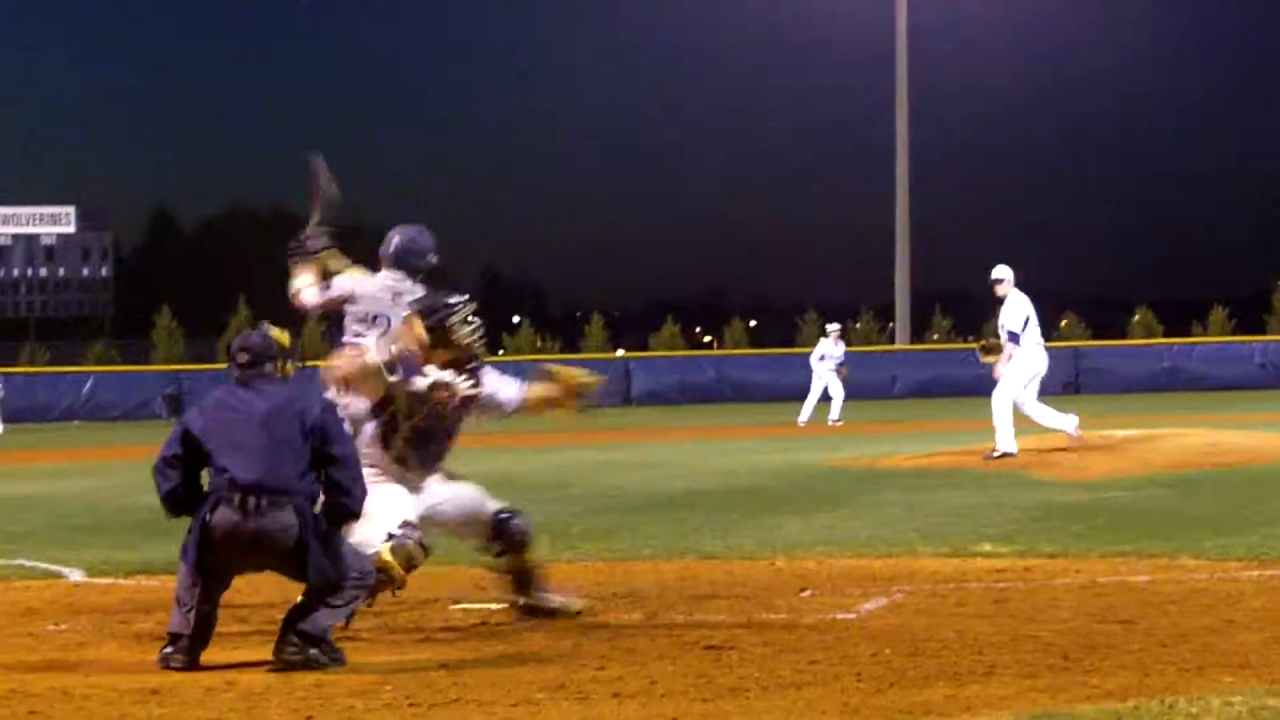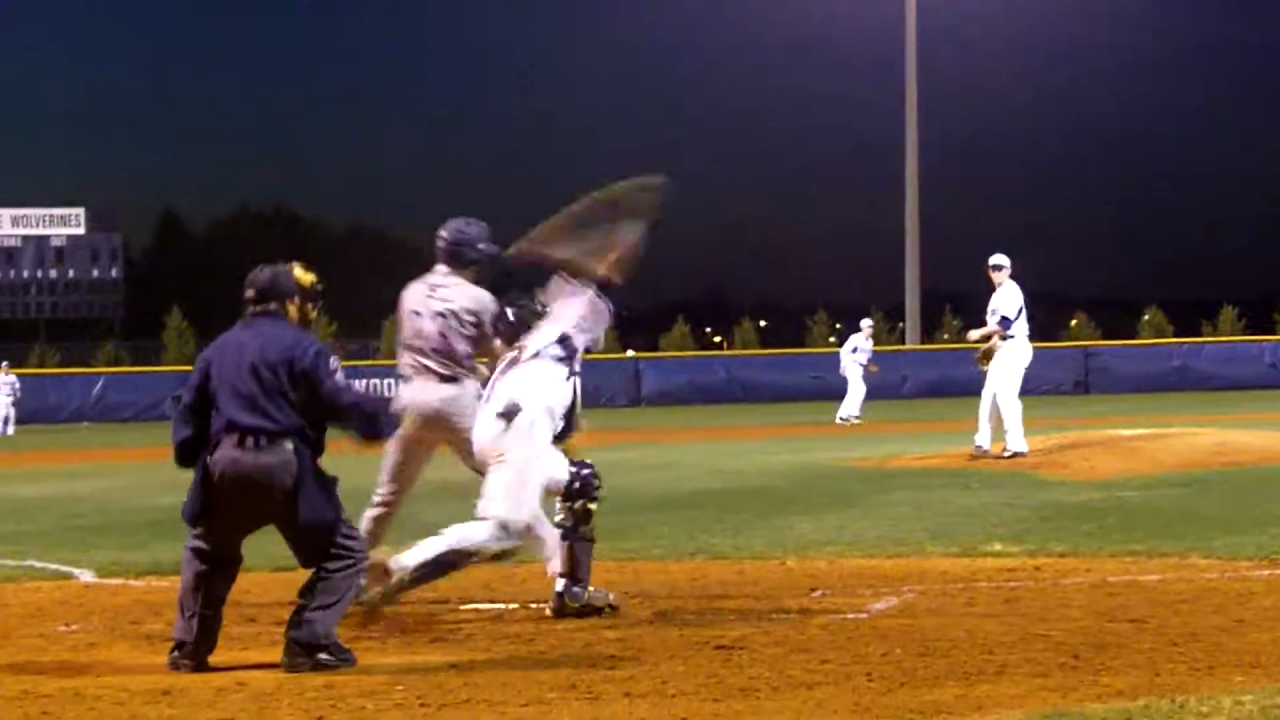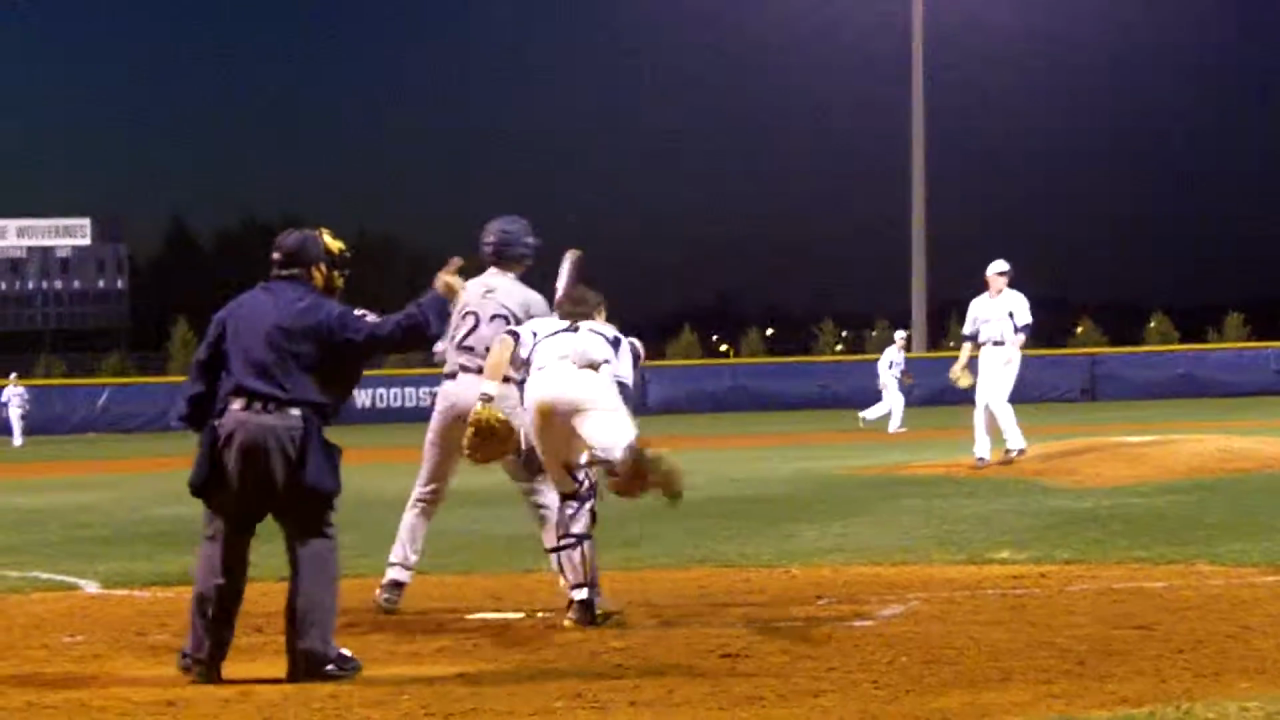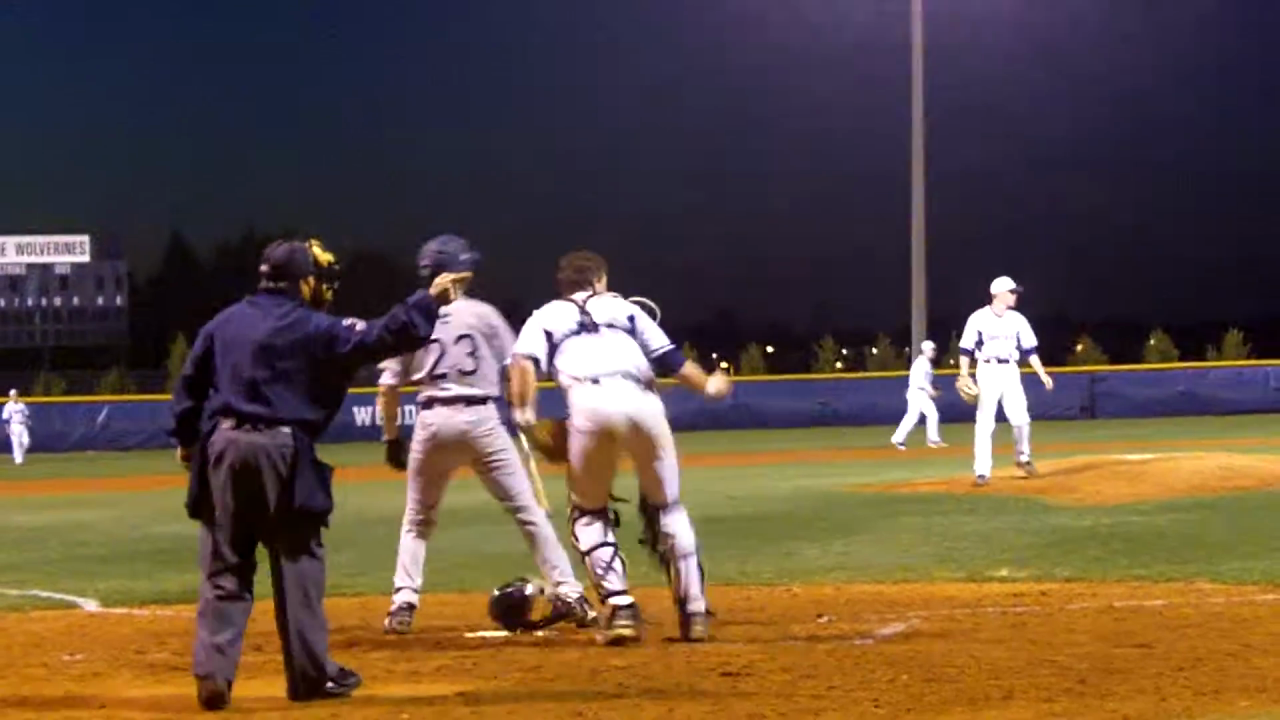
dt=0.3s
person 1, frame 1
left shoulder: (207, 409)
right shoulder: (311, 403)
left elbow: (170, 472)
right elbow: (345, 478)
left wrist: (202, 510)
right wrist: (327, 524)
left hip: (225, 527)
right hip: (286, 526)
left knee: (200, 547)
right knee: (356, 570)
left ankle: (183, 643)
right ankle: (303, 638)
person 1, frame 2
left shoulder: (219, 348)
right shoulder: (303, 347)
left elbow: (188, 416)
right elbow: (344, 403)
left wrist: (198, 462)
right wrist: (383, 417)
left hip: (226, 464)
right hip: (285, 465)
left knee: (207, 550)
right knee: (345, 553)
left ankle: (189, 647)
right ankle: (307, 645)
person 1, frame 3
left shoulder: (238, 308)
right shoulder: (325, 315)
left elbow: (203, 369)
right elbow: (390, 334)
left wrist: (200, 423)
right wrist: (438, 298)
left hip: (232, 427)
right hip: (291, 433)
left knee: (222, 544)
right knee: (312, 545)
left ankle: (203, 654)
right ankle: (311, 654)
person 1, frame 4
left shoulder: (223, 323)
right shoulder: (313, 329)
left elbow: (189, 385)
right elbow: (378, 337)
left wrist: (187, 437)
right wrist: (427, 300)
left hip: (222, 446)
right hip: (281, 451)
left knee: (223, 566)
right knee: (296, 562)
left ankle: (212, 672)
right ankle: (311, 674)
person 2, frame 1
left shoulder: (472, 376)
right shoulder: (387, 353)
left elbow: (525, 398)
right elbow: (340, 376)
left wrist: (563, 389)
left hip: (426, 482)
right hip: (378, 478)
left knee: (509, 527)
right knee: (400, 552)
left ankle: (528, 594)
person 2, frame 2
right shoulder: (564, 326)
right hip: (519, 432)
left knee: (581, 481)
right knee: (499, 533)
left ankle: (572, 592)
right ankle: (396, 572)
person 2, frame 3
left shoulder: (538, 328)
right shoulder: (614, 338)
left elbow: (506, 341)
right elbow: (622, 395)
left wrist: (488, 395)
right wrist: (628, 460)
left hip: (539, 392)
right hip: (589, 384)
left knee: (573, 494)
right knee: (619, 451)
left ankle: (582, 599)
right ankle: (638, 464)
person 2, frame 4
left shoulder: (545, 317)
right shoulder: (624, 308)
left elbow: (522, 364)
right elbow: (672, 362)
left wrist: (526, 417)
right wrist: (707, 385)
left hip: (591, 408)
right hip: (641, 402)
left knee: (590, 516)
right knee: (667, 509)
left ankle: (620, 609)
right ankle: (694, 612)
person 3, frame 1
left shoulder: (356, 285)
right shoulder: (418, 297)
left elbow: (306, 299)
left wrist: (308, 265)
left hip: (349, 396)
right hip: (393, 401)
person 3, frame 2
left shoulder: (411, 292)
right shoulder: (479, 299)
right elbow: (492, 353)
left hip: (411, 395)
right hip: (456, 397)
left knee: (388, 494)
person 3, frame 3
left shoulder: (463, 293)
right shoulder: (531, 300)
left elbow: (444, 350)
left hip: (453, 392)
right hip: (500, 397)
left knee: (426, 493)
right knee: (541, 491)
left ankle: (395, 579)
person 3, frame 4
right shoulder: (483, 314)
left elbow: (389, 387)
left wrist: (391, 438)
left hip: (432, 421)
right hip: (481, 418)
left knee: (418, 520)
right knee: (528, 511)
left ankle: (404, 603)
right ankle: (569, 596)
person 4, frame 1
left shoulder: (1015, 303)
right shoulder: (1014, 302)
left elbow: (1014, 338)
left wrist: (1001, 363)
right wrist: (999, 349)
left hip: (1027, 356)
right hip: (1034, 356)
left knee: (1001, 397)
right knee: (1026, 403)
left ankle: (1005, 446)
right ankle: (1068, 424)
person 4, frame 2
left shoulder: (1011, 291)
right shoulder: (997, 294)
left elbow: (1004, 324)
left wrist: (979, 333)
right wrist: (986, 339)
left hip: (1016, 347)
right hip: (1002, 349)
left knee: (1006, 396)
right knee: (988, 394)
left ankle: (1017, 446)
right ankle: (983, 443)
person 4, frame 3
left shoulder: (1016, 298)
right shoulder: (977, 303)
left elbow: (1024, 329)
right elbow: (969, 336)
left wrist: (1013, 351)
right wrist: (961, 361)
left hip: (1008, 353)
right hip: (986, 356)
left knee: (996, 400)
right knee: (981, 404)
left ankle: (1015, 443)
right ankle: (982, 453)
person 4, frame 4
left shoulder: (1018, 320)
right shoulder: (978, 318)
left elbow: (1029, 349)
right elbow: (965, 349)
left wrist: (1042, 373)
right wrist: (964, 374)
left hip: (1010, 371)
right hip: (988, 371)
left knee: (1019, 417)
right knee: (985, 422)
left ankle: (1023, 457)
right ankle: (982, 471)
